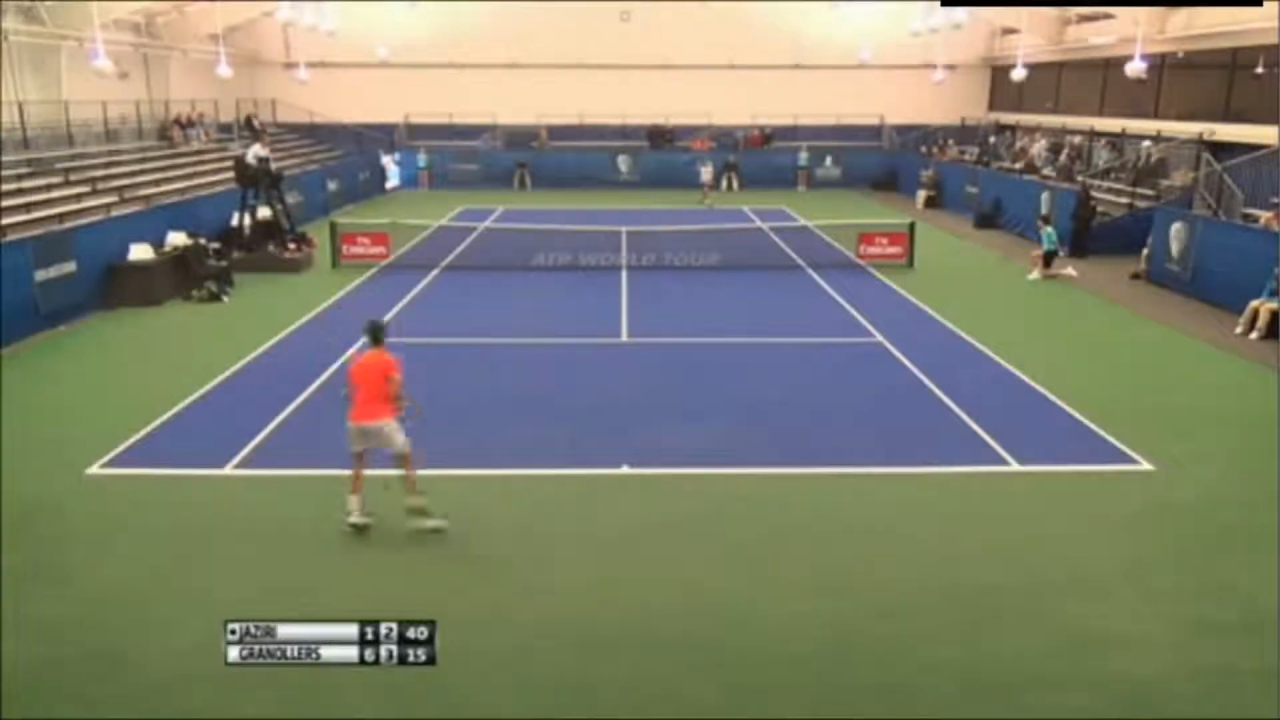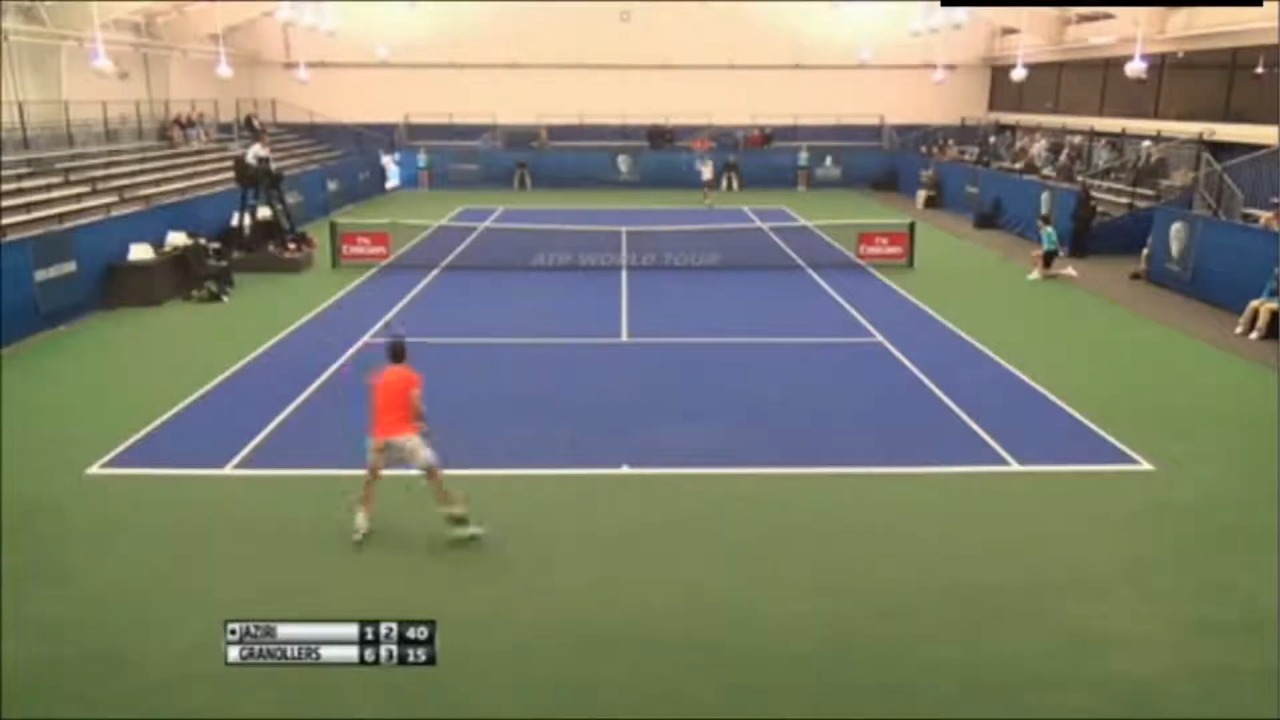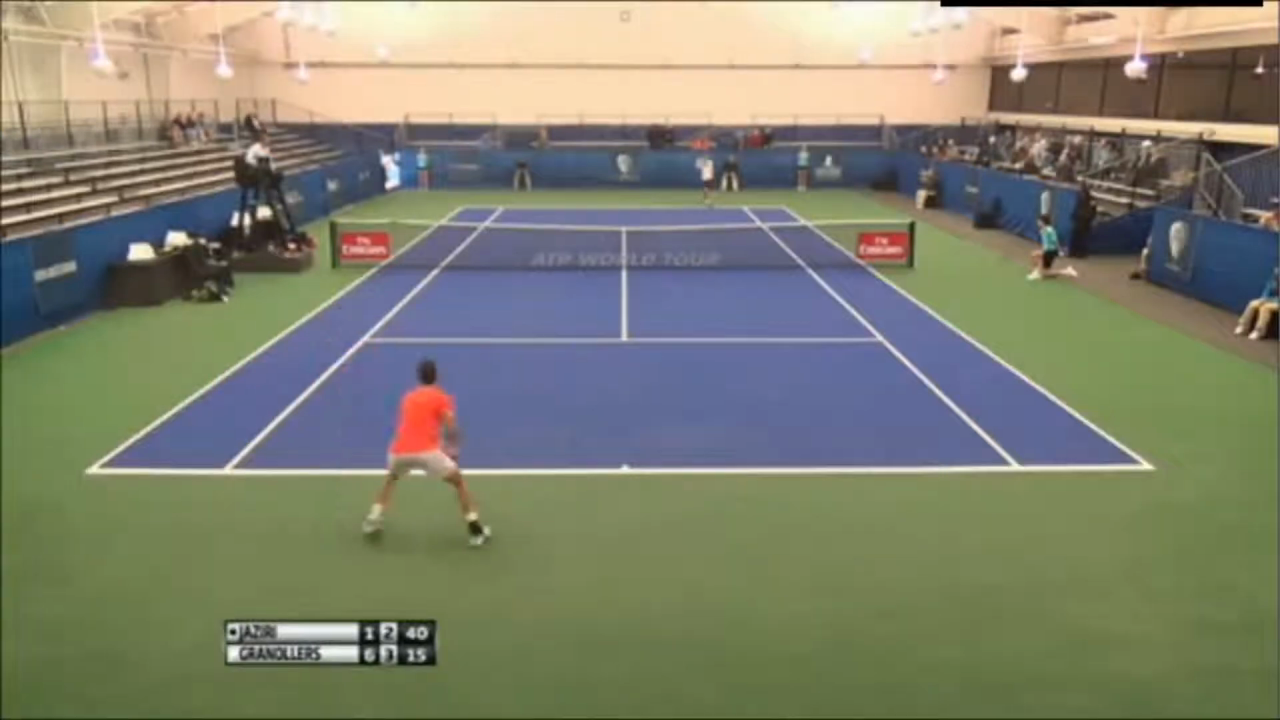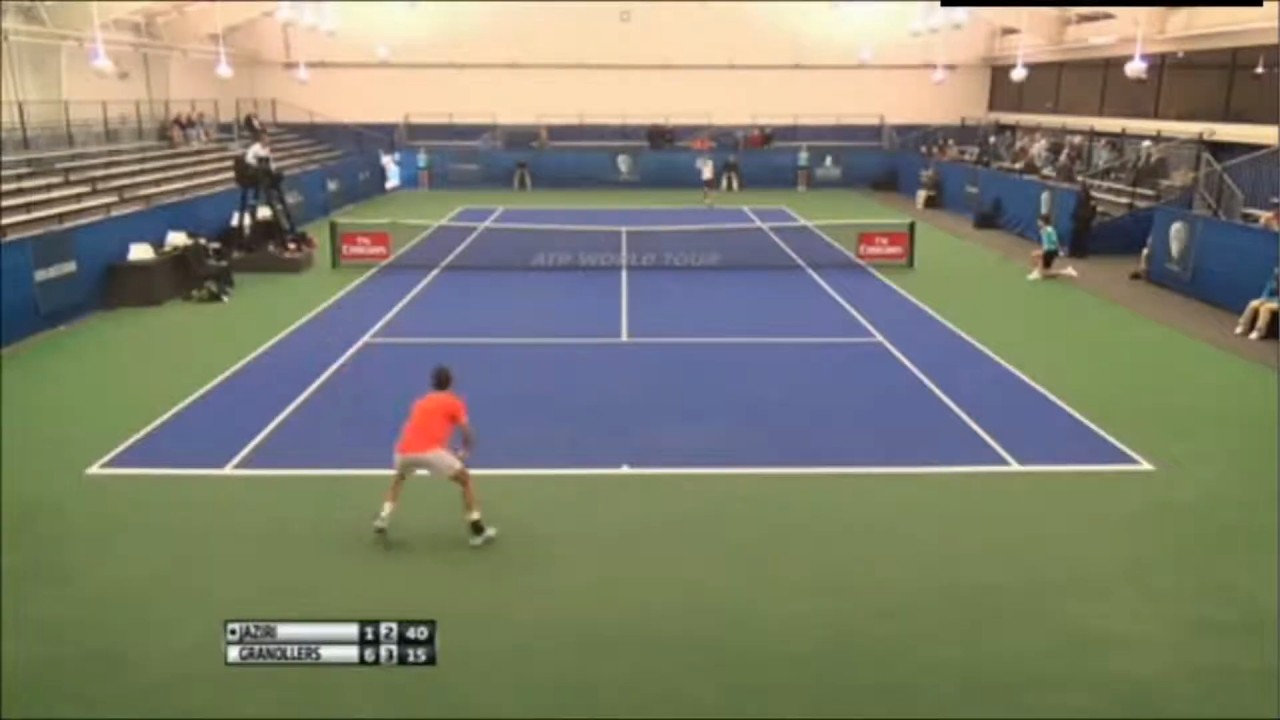
dt=0.1s
person 1, frame 1
left shoulder: (356, 363)
right shoulder: (389, 361)
right elbow: (396, 392)
right wrist: (399, 405)
left hip: (355, 420)
right hip: (381, 420)
left knee: (358, 464)
right knee: (406, 462)
left ankle: (355, 513)
right ankle: (418, 513)
person 1, frame 2
left shoulder: (377, 379)
right shoulder: (410, 377)
right elbow: (416, 408)
right wrist: (421, 424)
left hip: (379, 437)
right hip: (403, 435)
left knee: (372, 476)
right knee: (433, 476)
left ankle: (361, 526)
right ankle: (459, 523)
person 1, frame 3
left shoulder: (408, 397)
right shoulder: (442, 398)
right elbow: (452, 429)
right wrist: (453, 447)
left hip: (399, 451)
right hip: (426, 451)
left knee: (391, 478)
right knee: (459, 482)
left ankle: (374, 519)
right ankle: (476, 530)
person 1, frame 4
left shoulder: (420, 402)
right shoulder: (454, 403)
right elbow: (467, 433)
right wrist: (464, 452)
left hip: (403, 450)
right hip: (430, 451)
left knee: (399, 477)
right knee: (465, 480)
left ankle: (385, 516)
right ankle: (477, 530)
